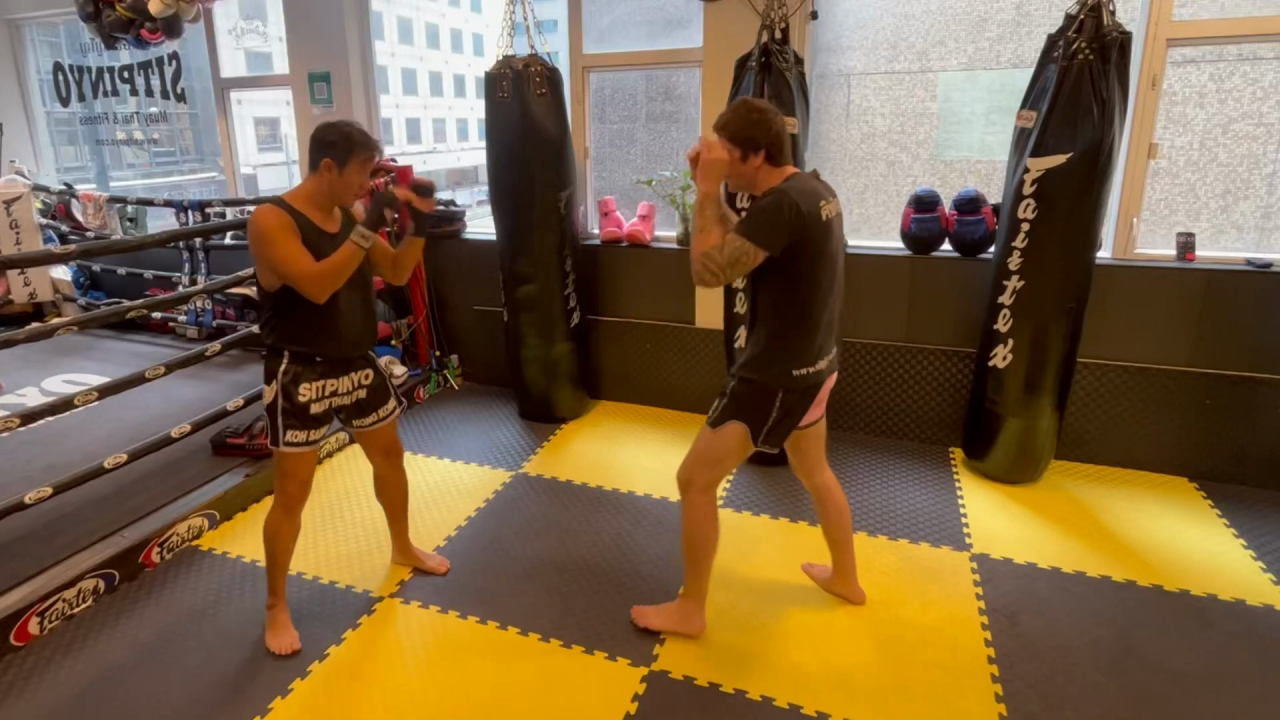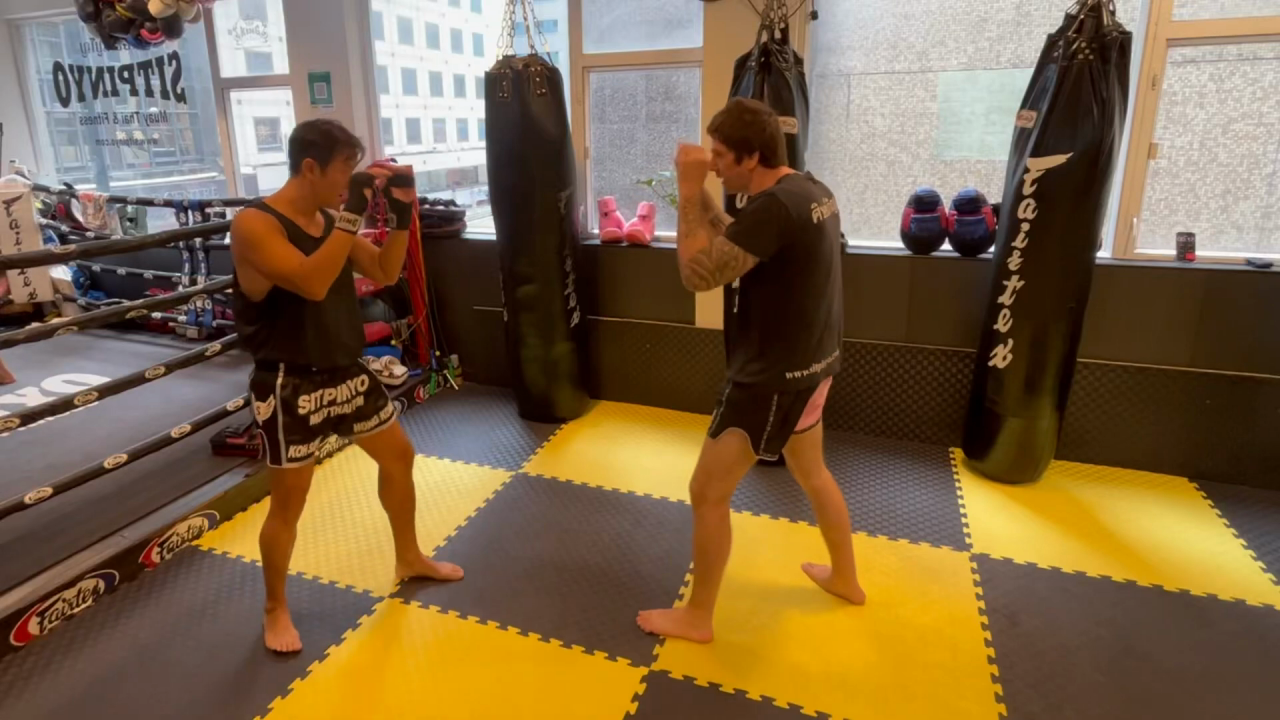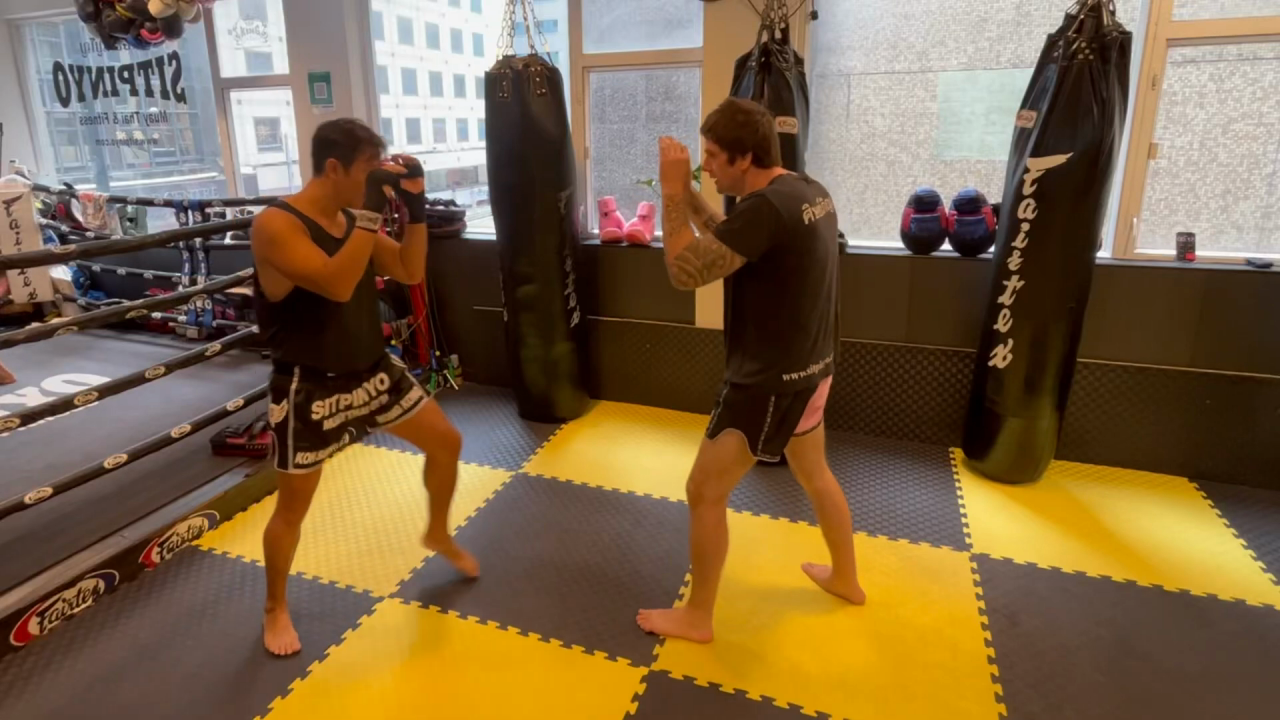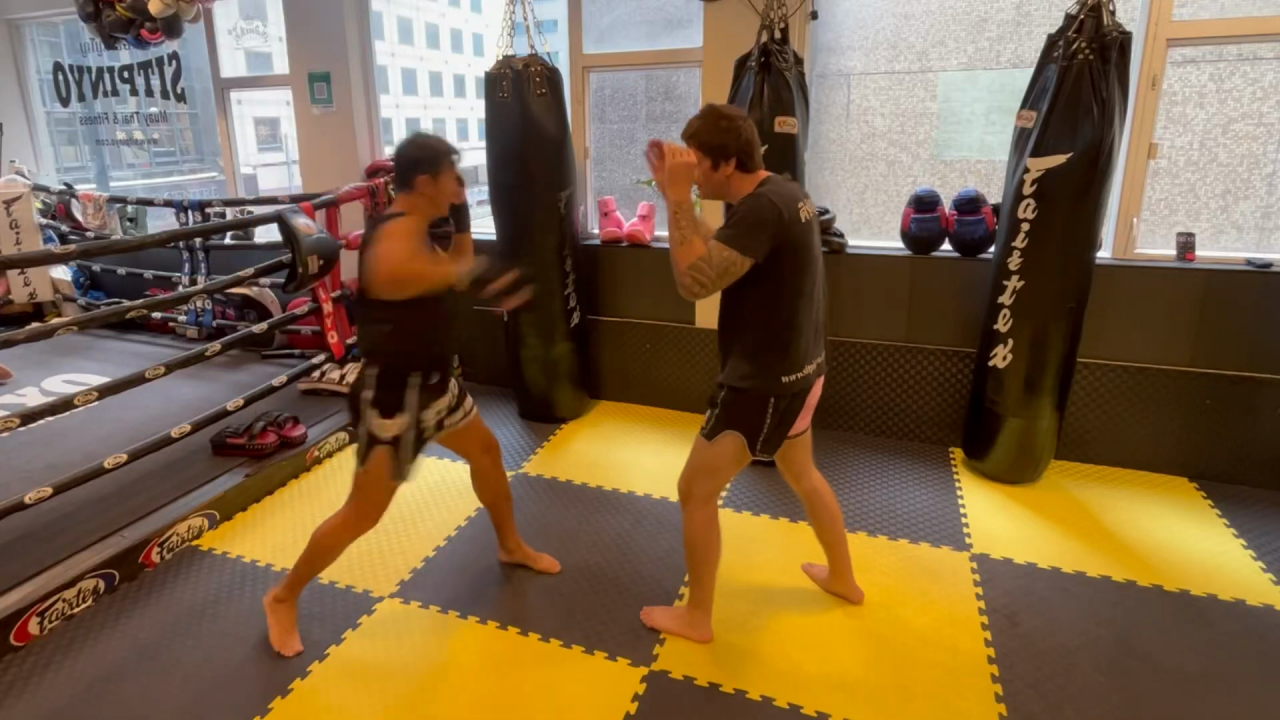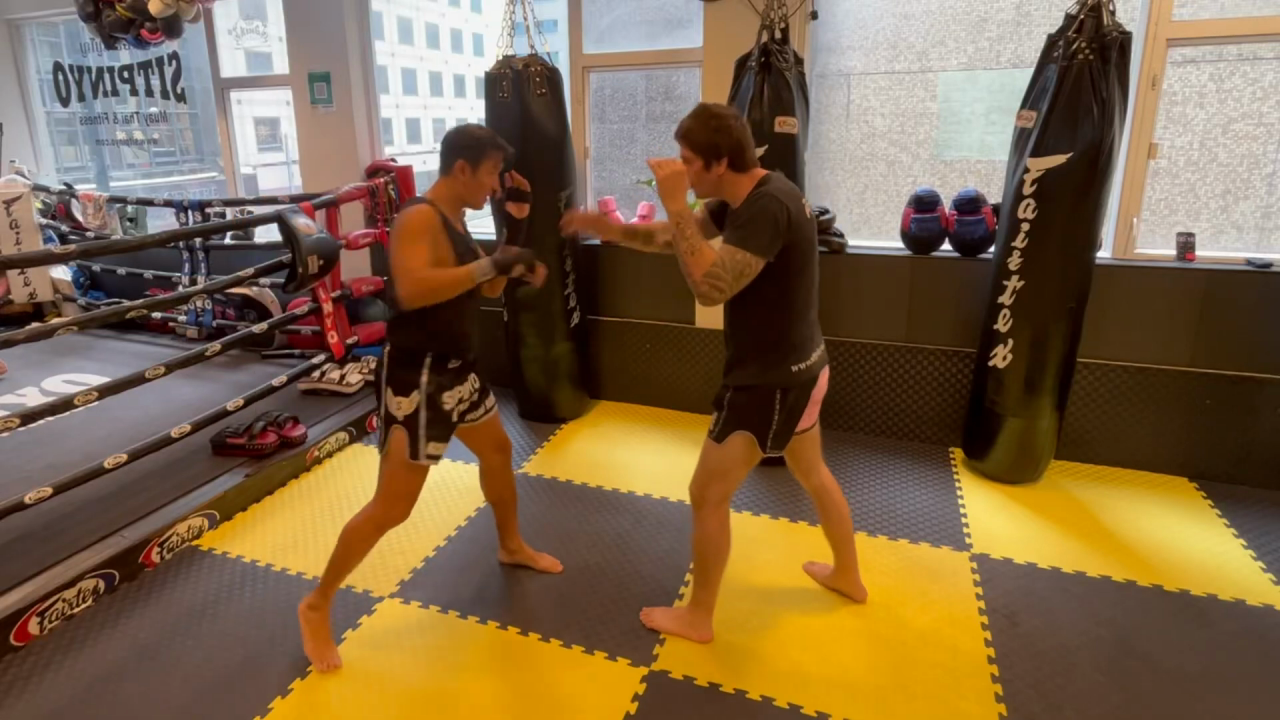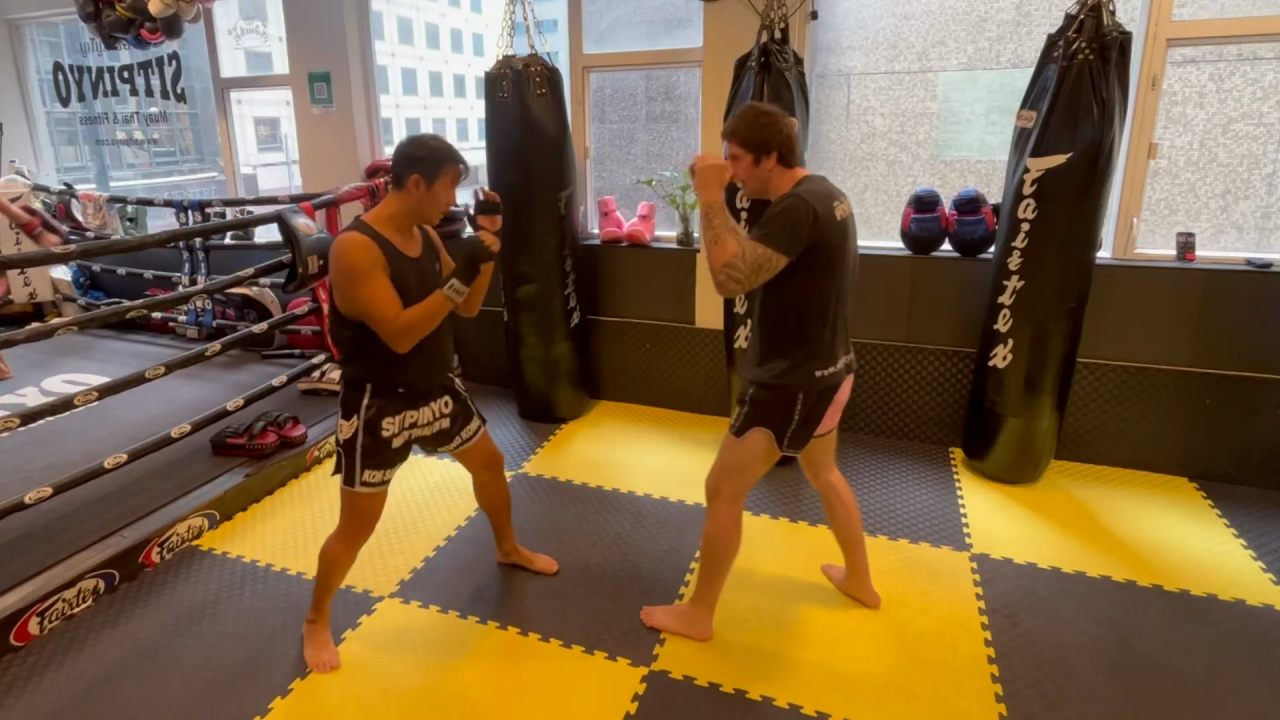
dt=0.3s
person 1, frame 1
left shoulder: (782, 203)
right shoulder: (815, 190)
left elbow: (709, 269)
right elbow: (741, 243)
left wrist: (705, 190)
right wrist: (712, 192)
left hip: (775, 376)
right hip: (813, 366)
left knee: (695, 479)
right knee: (815, 471)
left ankle: (689, 609)
right ankle: (846, 578)
person 1, frame 2
left shoulder: (774, 205)
right shoulder: (812, 191)
left elbow: (700, 273)
right elbow: (734, 246)
left wrist: (687, 195)
right wrist: (700, 195)
left hip: (770, 379)
right hip: (808, 369)
left knee: (708, 493)
right knee: (812, 473)
left ankle: (697, 617)
right ankle: (845, 578)
person 1, frame 3
left shoulder: (766, 207)
right shoulder: (810, 192)
left elbow: (686, 271)
right elbow: (725, 241)
left wrist: (672, 192)
right wrist: (689, 193)
left hip: (767, 382)
right hip: (809, 370)
left knee: (704, 492)
right knee: (815, 475)
left ankle: (696, 616)
right ankle: (846, 578)
person 1, frame 4
left shoulder: (762, 209)
right shoulder: (785, 194)
left elbow: (695, 280)
right elbow: (717, 249)
left wrist: (678, 197)
right wrist: (674, 190)
left hip: (762, 384)
right hip: (798, 371)
left knee: (695, 491)
right knee: (801, 475)
left ankle: (696, 616)
right ankle: (843, 578)
person 1, frame 5
left shoulder: (766, 208)
right shoulder: (749, 198)
left elbow: (713, 284)
right elbow: (679, 239)
left wrist: (677, 200)
right wrist: (608, 227)
left hip: (767, 379)
right hip: (803, 365)
left knee: (709, 495)
right knee: (811, 472)
left ankle: (698, 617)
right ankle: (848, 576)
person 1, frame 6
left shoulder: (798, 208)
right shoulder: (822, 194)
left elbow: (731, 278)
right elbow: (749, 251)
left wrist: (710, 198)
right wrist: (719, 198)
left hip: (792, 381)
right hip: (829, 370)
left knee: (723, 490)
right knee: (824, 473)
left ankle: (697, 614)
right ankle: (860, 581)
person 2, frame 1
left shoulder: (348, 215)
right shoulder: (271, 220)
left elbow: (399, 273)
right elbow: (317, 287)
left wrist: (416, 221)
right wrist: (367, 227)
left hip: (357, 364)
right hip: (299, 375)
left knee: (390, 454)
right knee: (291, 495)
left ankle: (402, 547)
right ankle: (276, 606)
person 2, frame 2
left shoulder: (329, 219)
right shoulder: (253, 225)
left elbow: (385, 272)
right elbow: (312, 284)
left wrist: (401, 213)
right wrist: (352, 213)
left hip: (348, 373)
right hip: (290, 387)
left knee: (399, 458)
right knee: (287, 505)
left ankle: (409, 557)
right ankle: (276, 609)
person 2, frame 3
left shoulder: (350, 217)
right shoulder: (275, 226)
left elbow: (412, 271)
right elbow: (338, 285)
left wrist: (413, 204)
right wrist: (370, 209)
left hip: (371, 369)
right hip: (310, 388)
left knee: (446, 441)
right knee: (293, 510)
left ankle: (439, 534)
right ankle: (275, 607)
person 2, frame 4
left shoulder: (416, 227)
right shoulder: (399, 235)
left elbow: (457, 270)
right elbow: (423, 276)
left wrist: (458, 217)
right wrist: (478, 273)
left hip: (431, 381)
right hip: (398, 391)
left knee: (488, 450)
right knee: (363, 514)
left ankle: (511, 546)
right ankle: (283, 599)
person 2, frame 5
left shoulder: (453, 219)
right shoulder: (420, 219)
left elbow: (482, 289)
right elbow: (413, 292)
left wrist: (514, 222)
right wrist: (492, 261)
left hip: (456, 368)
right hip: (418, 377)
left knee: (497, 448)
right knee: (392, 507)
left ankle: (512, 546)
right ankle: (317, 605)
person 2, frame 6
left shoulder: (427, 237)
right shoulder: (355, 248)
left elbow: (469, 309)
right elbow: (400, 336)
left wrist: (488, 241)
right wrist: (457, 277)
left hip: (437, 390)
right hip: (379, 405)
left knee: (490, 464)
right knee: (357, 528)
left ankle: (508, 548)
right ankle: (317, 620)
